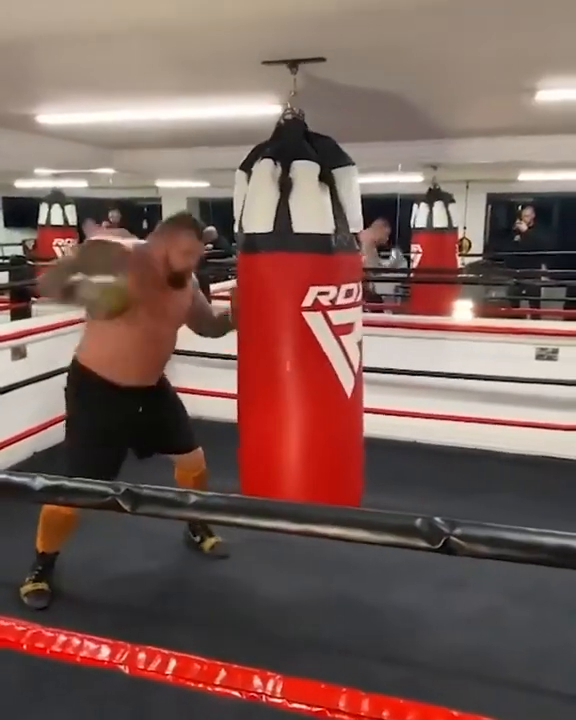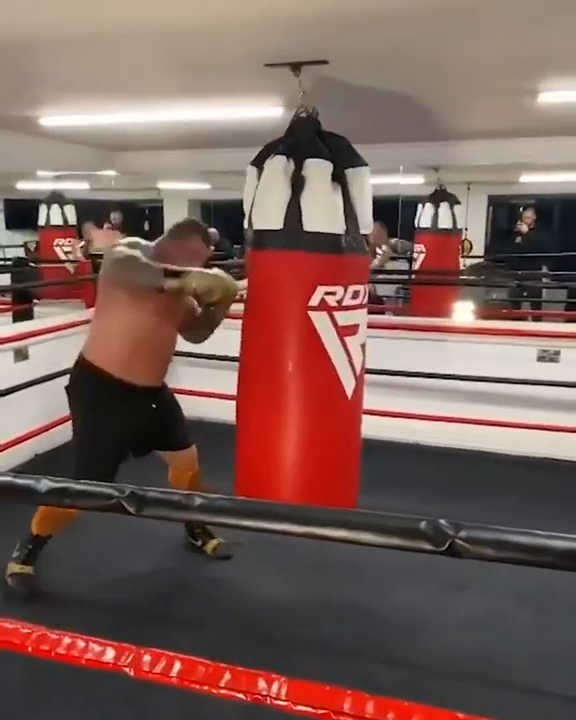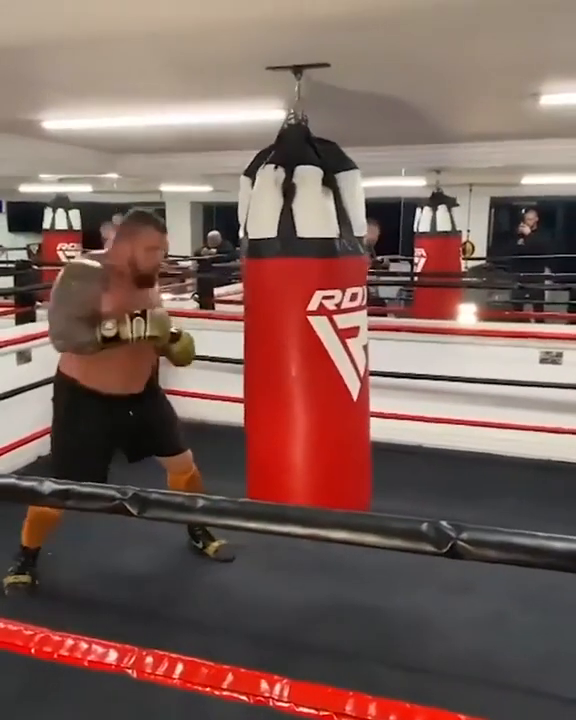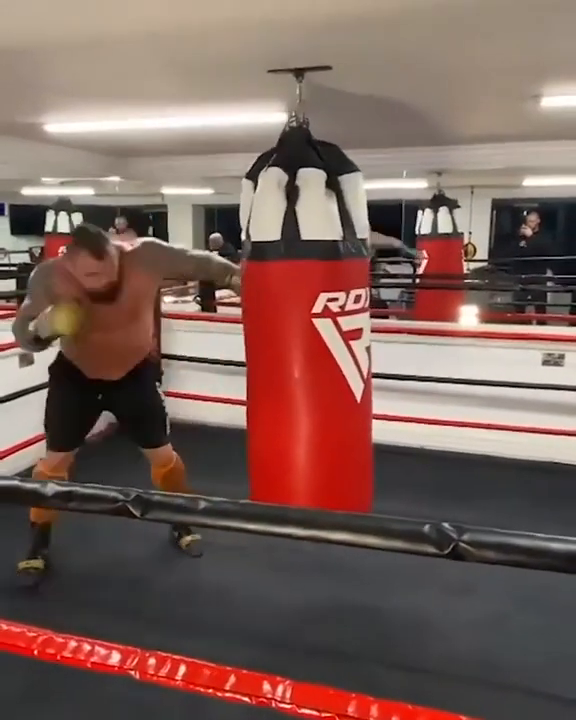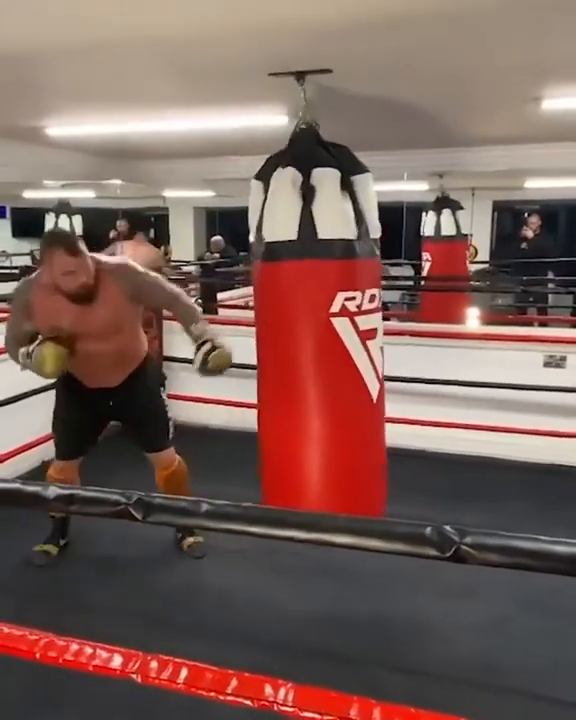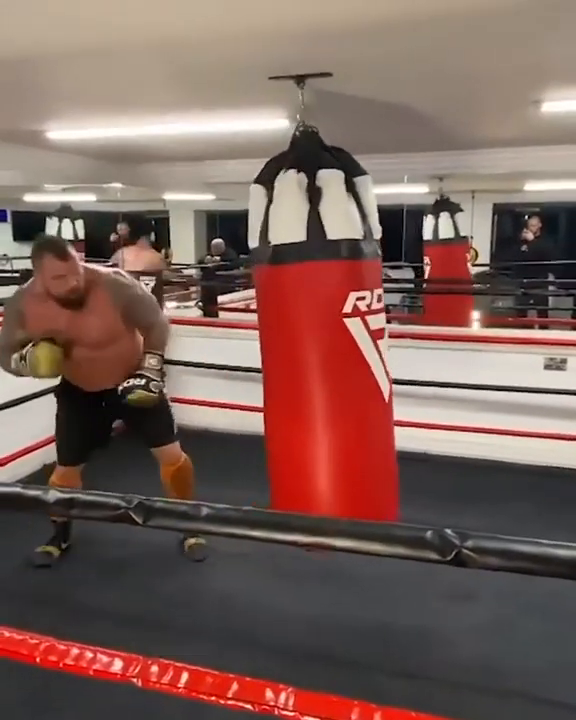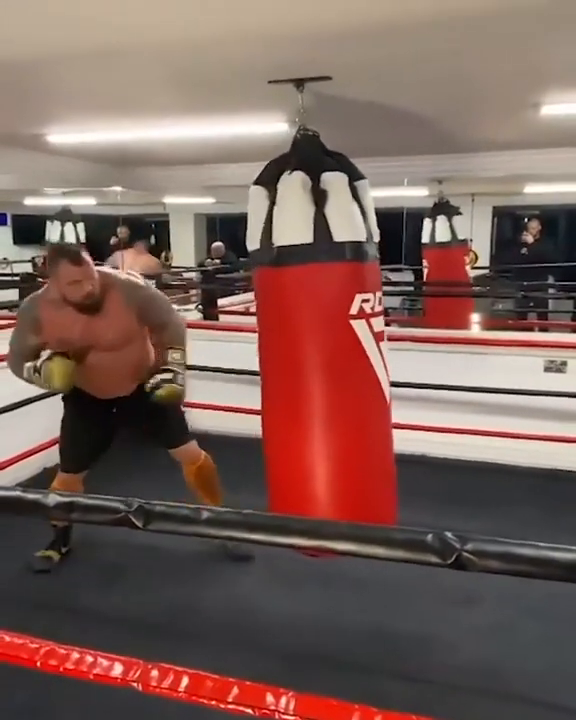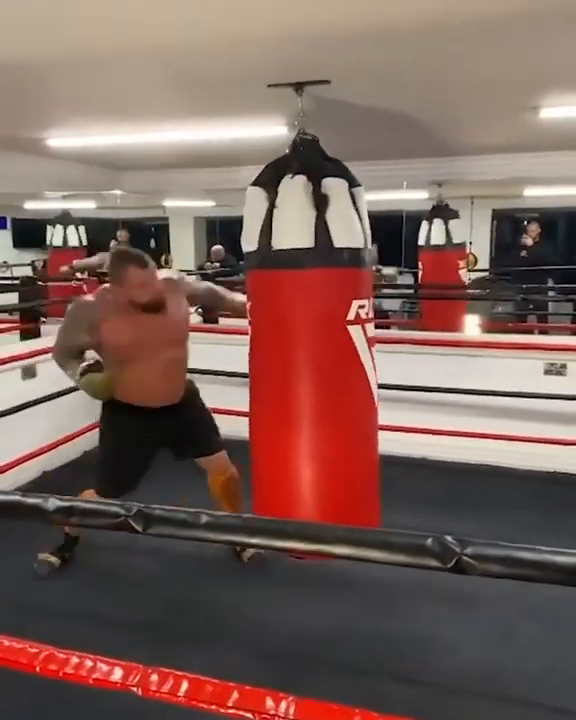
dt=0.2s
person 1, frame 1
left shoulder: (186, 283)
right shoulder: (114, 254)
left elbow: (208, 326)
right elbow: (51, 282)
left wrist: (234, 316)
right wrist: (87, 287)
left hip: (150, 389)
right hip: (97, 390)
left knee: (192, 460)
left ankle: (196, 529)
right ankle: (42, 566)
person 1, frame 2
left shoulder: (173, 287)
right shoulder: (131, 256)
left elbow: (196, 332)
right elbow: (127, 273)
left wrist: (218, 299)
right wrist: (190, 279)
left hip: (150, 389)
right hip: (102, 389)
left knee: (187, 459)
right knee: (89, 486)
left ankle: (196, 531)
right ankle: (30, 546)
person 1, frame 3
left shoulder: (144, 275)
right shoulder: (83, 275)
right elbow: (64, 336)
left wrist: (170, 341)
right wrist: (128, 328)
left hip: (141, 393)
right hip: (84, 397)
left knee: (182, 463)
left ankle: (199, 533)
person 1, frame 4
left shoulder: (143, 257)
right shoulder: (49, 277)
left elbow: (196, 263)
right elbow: (21, 332)
left wrist: (236, 275)
right wrist: (44, 326)
left hip: (134, 372)
right hip: (75, 374)
left knee: (161, 454)
right knee: (55, 458)
left ankle: (179, 524)
right ankle: (39, 543)
person 1, frame 5
left shoulder: (120, 274)
right shoulder: (30, 295)
left elbow: (174, 300)
right elbow: (14, 344)
left wrist: (203, 338)
right wrist: (35, 356)
left hip: (135, 376)
right hip: (77, 384)
left knee: (163, 457)
right knee: (65, 463)
left ankle: (183, 525)
right ankle: (59, 530)
person 1, frame 6
left shoulder: (113, 285)
left elbow: (156, 324)
left wrist: (151, 370)
right wrist: (31, 358)
left hip: (130, 380)
right hip: (78, 390)
left knee: (171, 454)
right knee: (67, 468)
right ankle: (60, 533)
person 1, frame 7
left shoulder: (127, 288)
right shoulder: (36, 311)
left elbow: (171, 324)
right elbow: (17, 361)
left wrist: (174, 368)
right wrist: (43, 372)
left hip: (146, 387)
right hip: (87, 398)
left knee: (190, 454)
right knee: (70, 474)
right ankle: (59, 538)
person 1, frame 8
left shoulder: (171, 285)
right shoulder: (93, 310)
left elbow: (208, 293)
right elbow: (64, 350)
left wrist: (243, 304)
right wrist: (82, 371)
left hip: (182, 400)
right hip: (129, 412)
left knee: (222, 466)
right knee: (108, 492)
right ankle: (66, 541)
